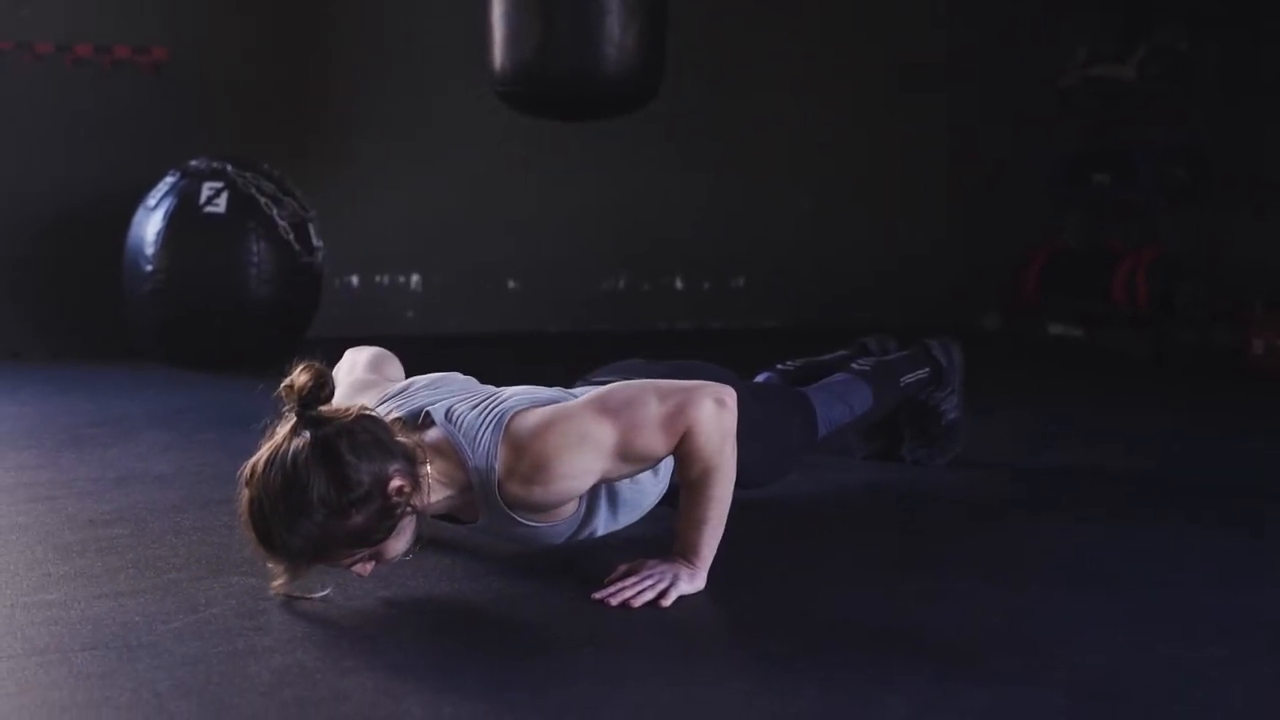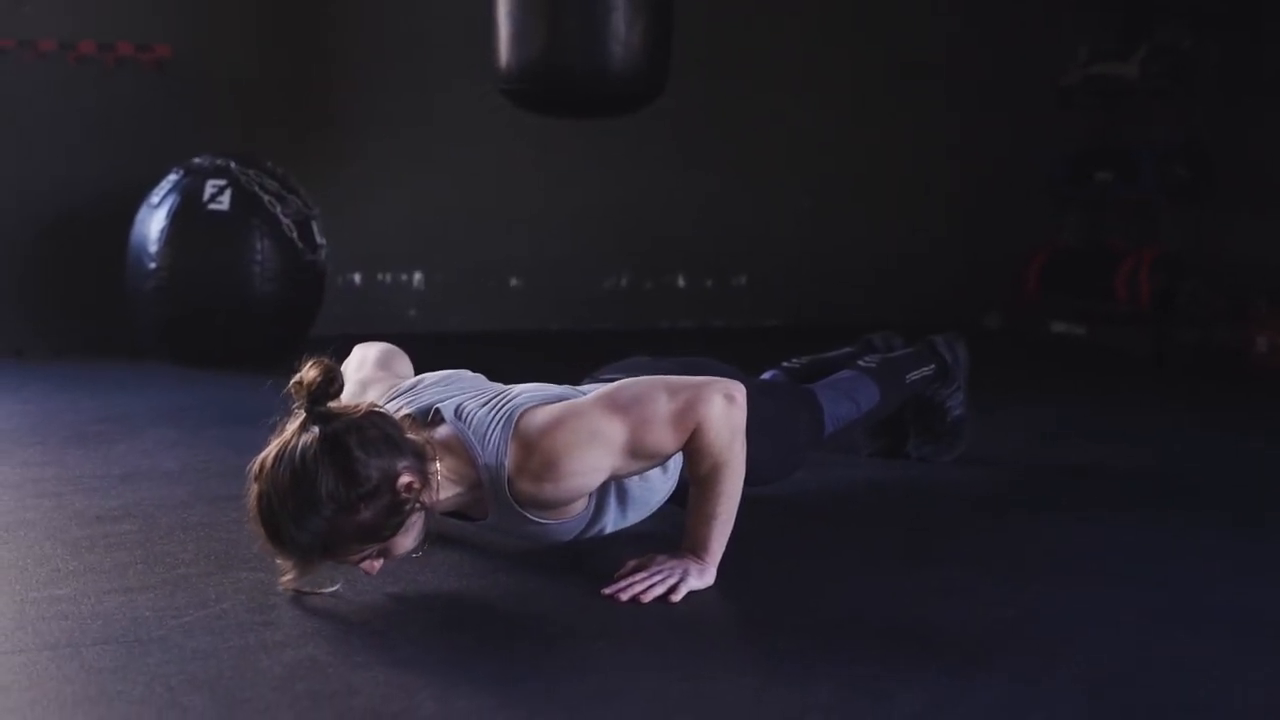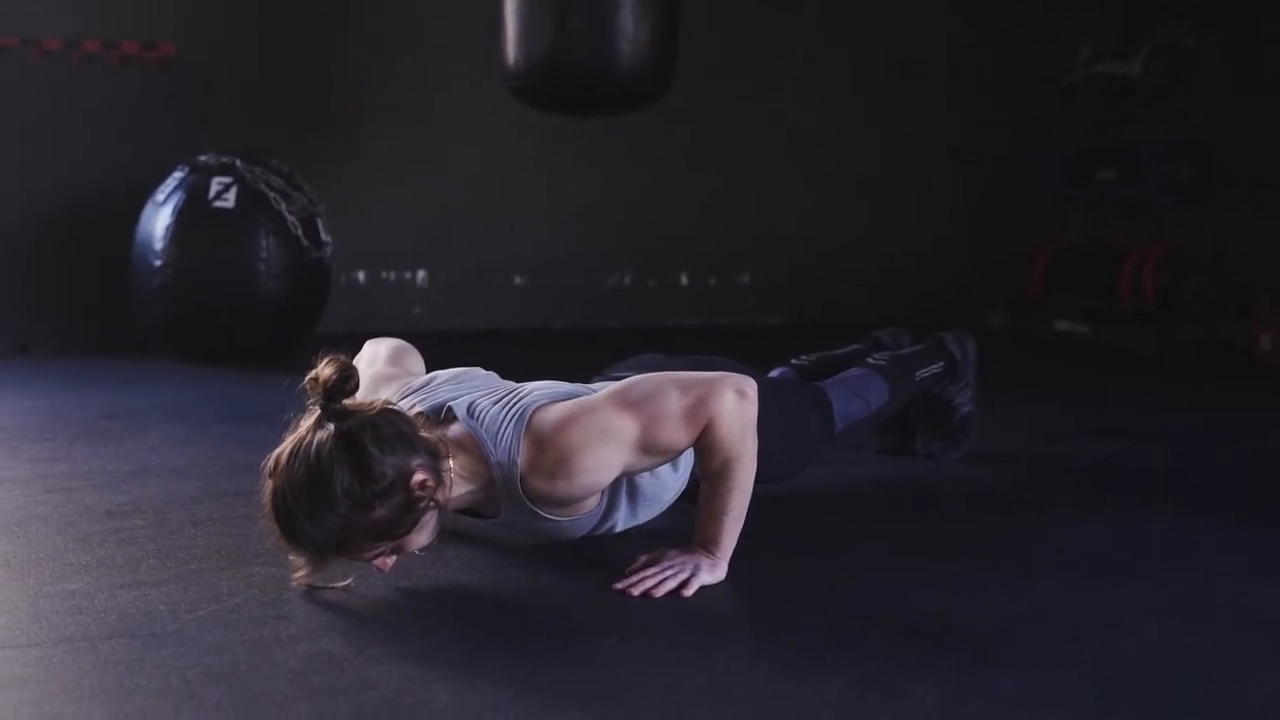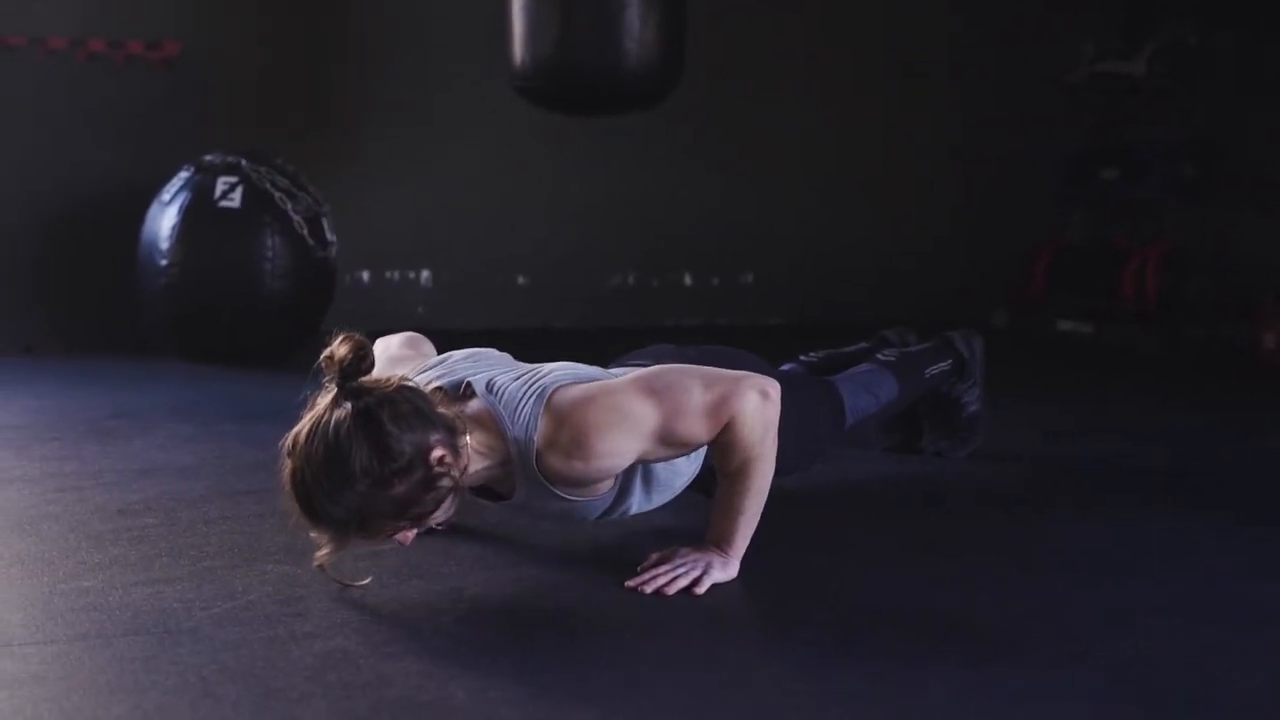
dt=0.5s
person 1, frame 1
left shoulder: (531, 467)
right shoulder: (363, 421)
left elbow: (707, 407)
right elbow: (367, 356)
left wrist: (692, 564)
right wrist: (381, 522)
left hip: (692, 420)
right hip: (611, 398)
left knee: (804, 415)
right knee: (776, 392)
left ankle: (923, 370)
right ankle: (861, 357)
person 1, frame 2
left shoulder: (542, 464)
right shoulder: (372, 416)
left elbow: (720, 404)
right elbow: (377, 351)
left wrist: (701, 560)
right wrist: (384, 520)
left hip: (697, 416)
right hip: (620, 395)
left knee: (813, 413)
right knee: (782, 387)
left ankle: (929, 367)
right ankle: (867, 353)
person 1, frame 3
left shoulder: (554, 462)
right shoulder: (384, 413)
left elbow: (730, 402)
right elbow: (387, 349)
left wrist: (713, 555)
right wrist: (394, 515)
left hip: (709, 415)
right hip: (629, 395)
left knee: (823, 411)
right knee: (795, 383)
left ankle: (938, 364)
right ankle: (877, 352)
person 1, frame 4
left shoulder: (571, 438)
right shoulder: (402, 395)
left elbow: (753, 399)
right elbow: (400, 342)
left wrist: (725, 552)
right wrist: (422, 502)
left hip: (730, 395)
right hip: (647, 381)
left knee: (833, 404)
right knee: (818, 384)
left ankle: (945, 363)
right ankle: (886, 350)
